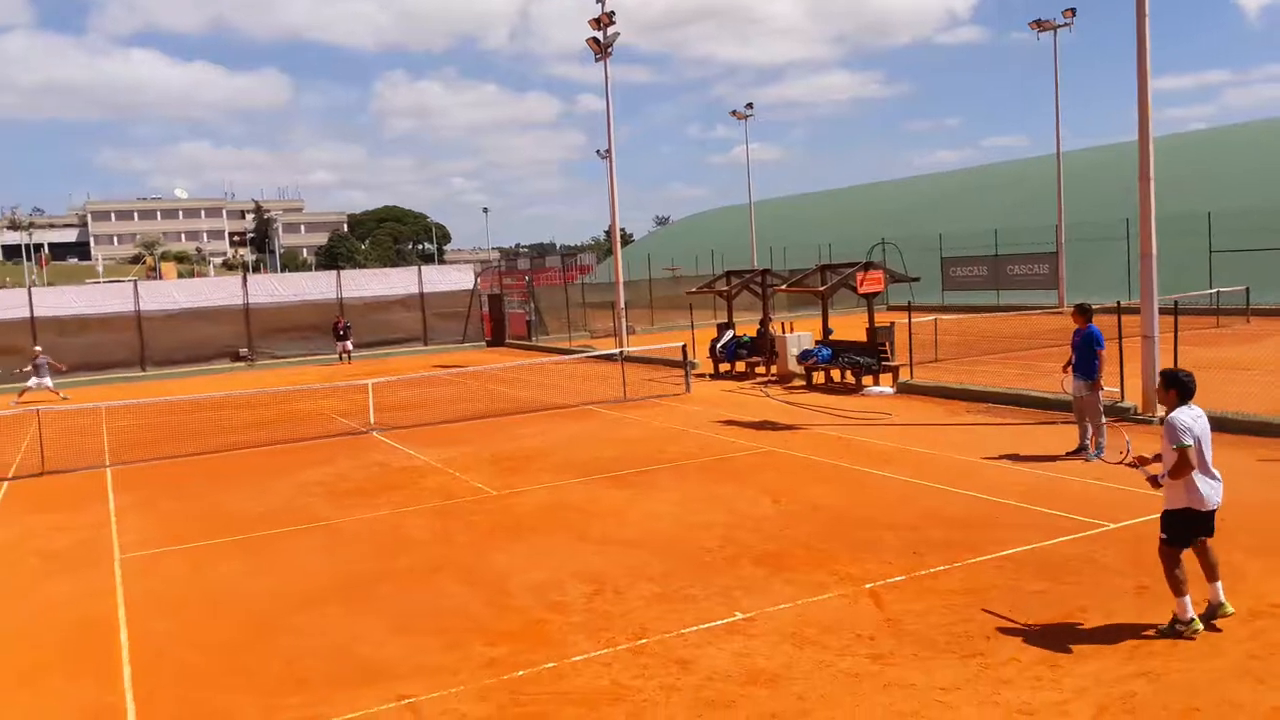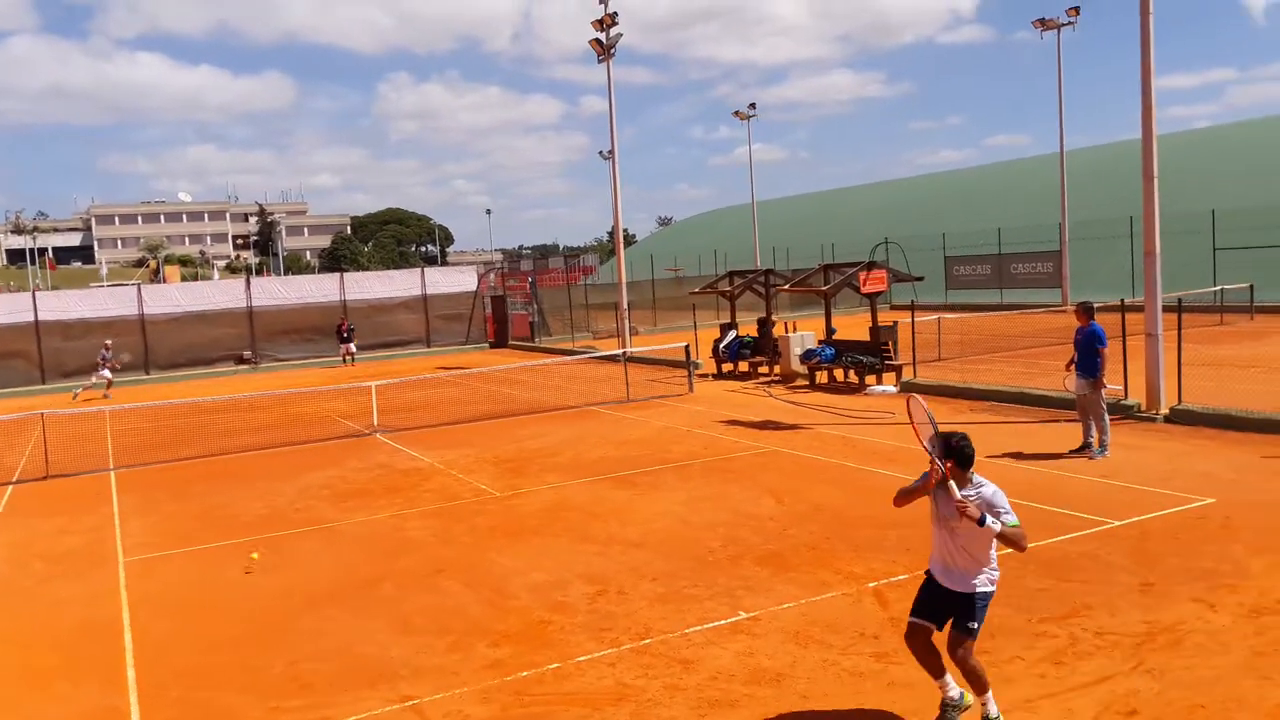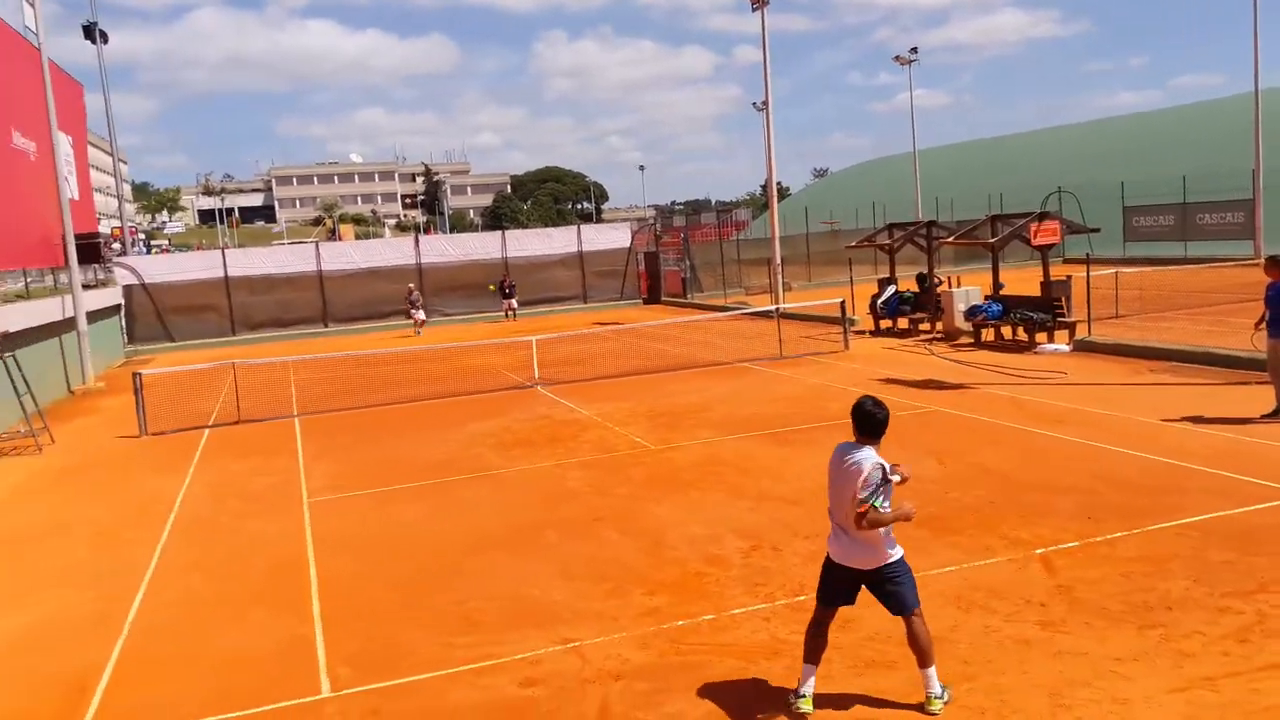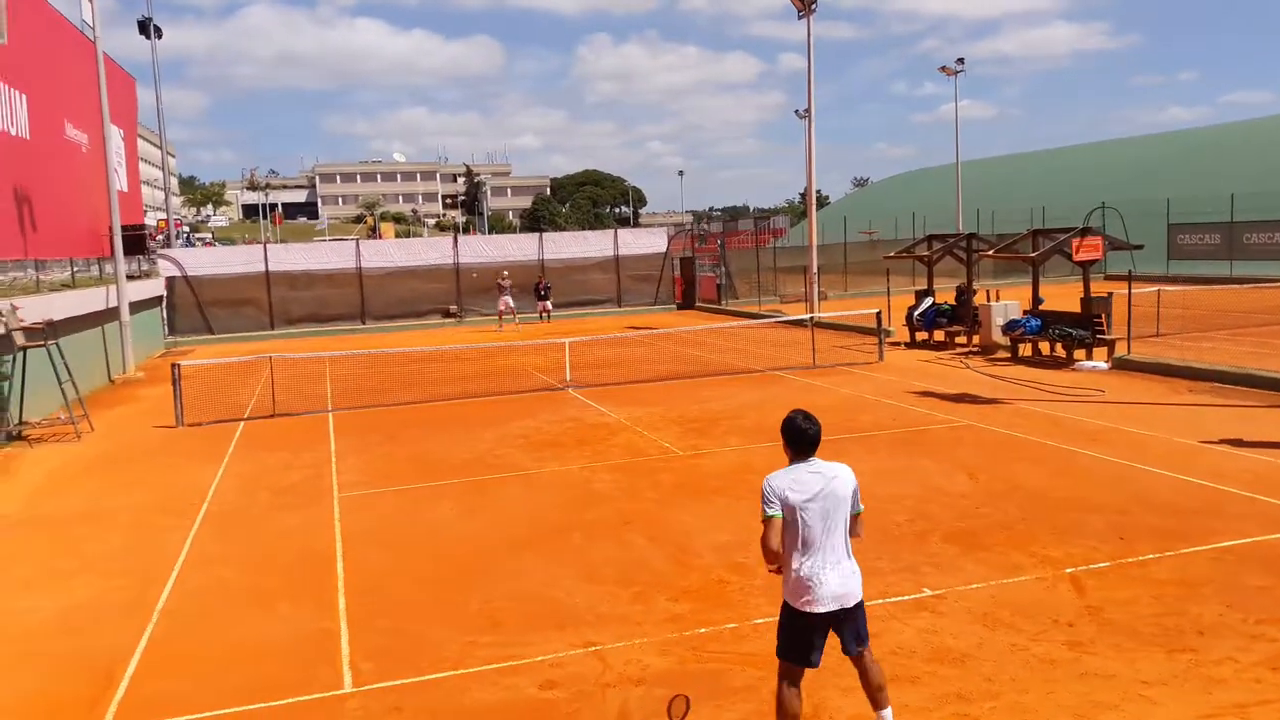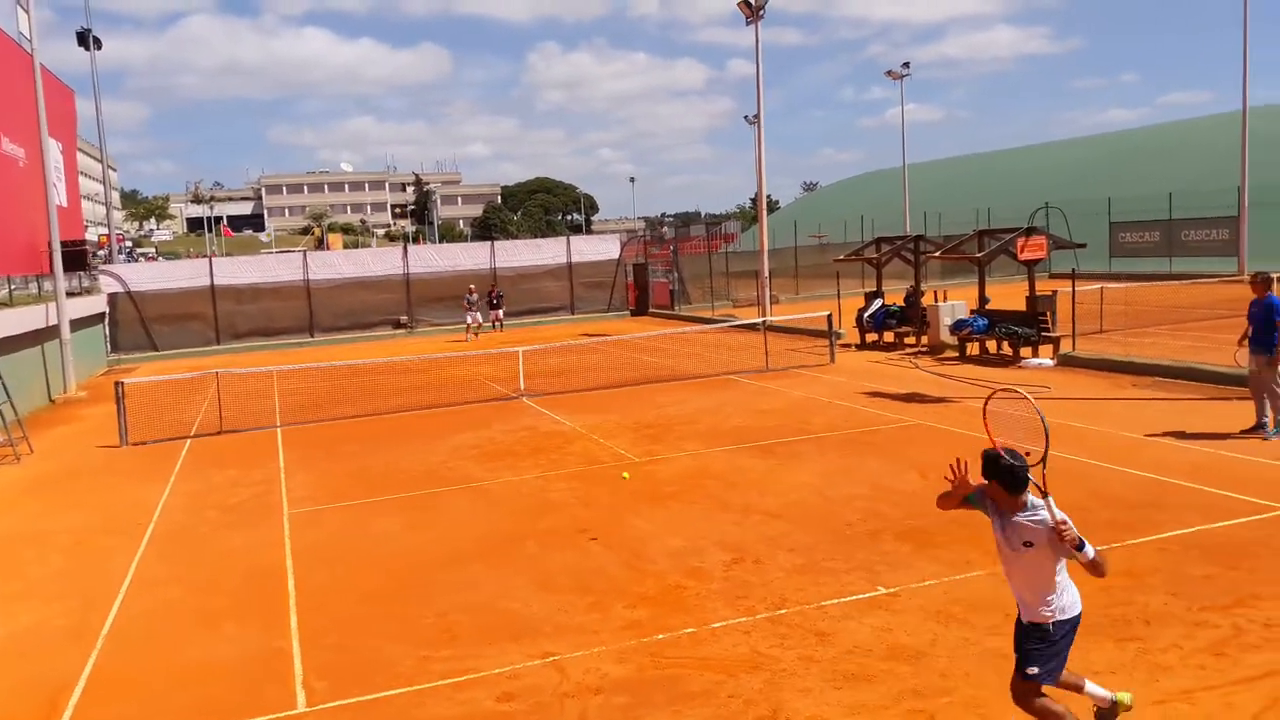
dt=1s
person 1, frame 1
left shoulder: (1175, 420)
right shoulder: (1196, 413)
left elbow: (1188, 463)
left wrist: (1161, 479)
right wrist: (1153, 459)
left hip: (1187, 499)
right hip: (1208, 495)
left knee: (1169, 553)
right knee: (1201, 543)
left ankle: (1186, 619)
right ankle: (1219, 602)
person 1, frame 2
left shoulder: (989, 496)
right shoulder: (935, 481)
left elbow: (1019, 543)
right elbow: (898, 501)
left wrist: (982, 520)
right wrist: (925, 485)
left hip: (976, 583)
right hip: (940, 575)
left knee: (959, 651)
right knee: (915, 638)
right ankle: (953, 697)
person 1, frame 3
left shoulder: (841, 453)
right shoulder: (875, 468)
right elbow: (865, 520)
right wrist: (900, 512)
left hip: (839, 554)
right hip: (878, 557)
left knee: (820, 619)
right knee: (913, 619)
left ankle: (803, 695)
right ankle: (934, 694)
person 1, frame 4
left shoulder: (776, 483)
right shoulder: (845, 475)
left elbow: (772, 546)
right elbow: (856, 531)
left wrist: (775, 564)
left hip: (805, 596)
right hip: (847, 589)
left knee: (790, 675)
right knee: (862, 656)
person 1, frame 5
left shoulder: (1048, 521)
right shoulder: (990, 500)
left elbow: (1096, 566)
right elbow: (949, 502)
left wrist: (1075, 544)
right wrist: (959, 490)
left hip: (1054, 616)
right hip: (1031, 611)
left knee: (1025, 693)
right knee: (1044, 670)
